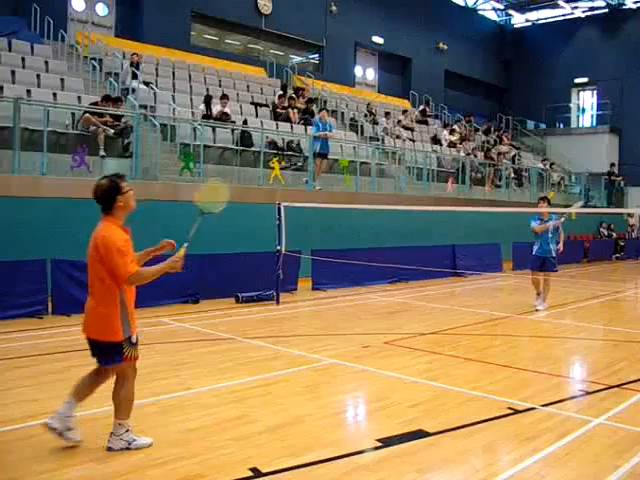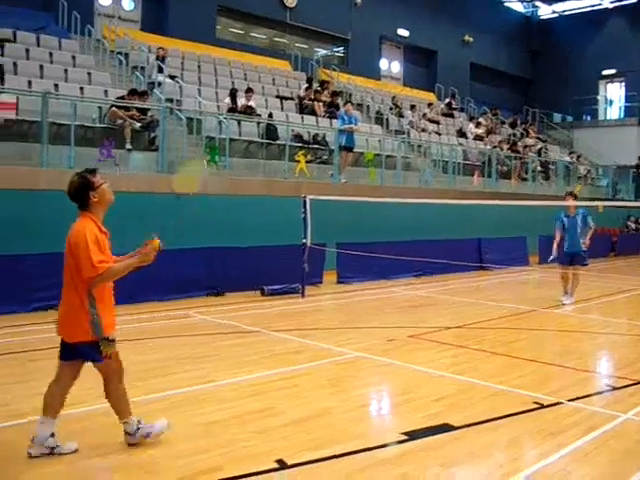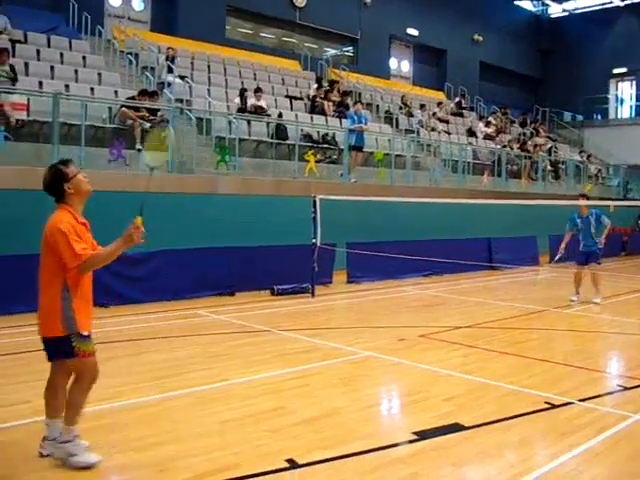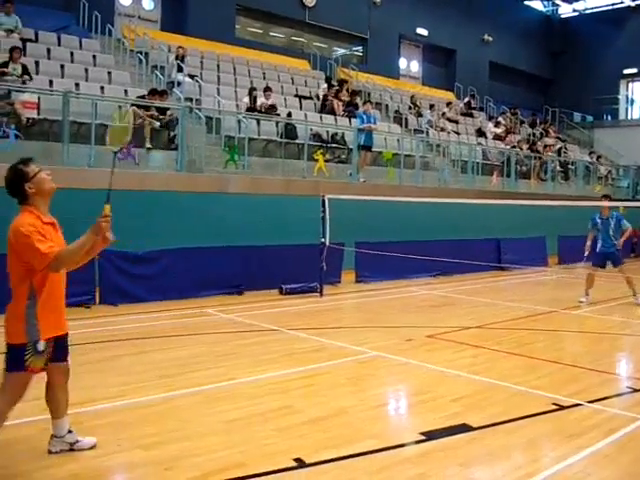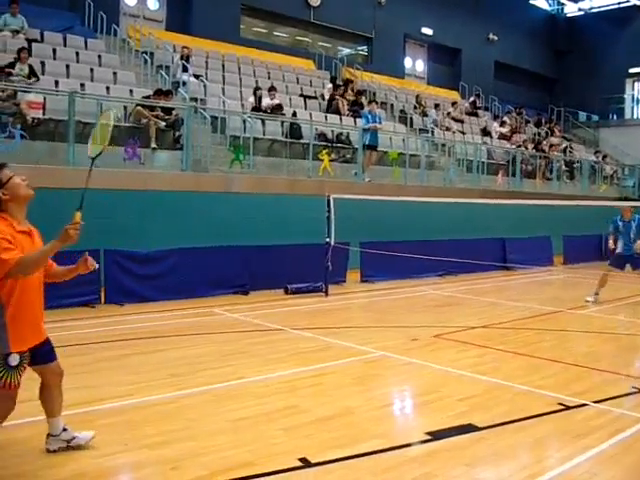
dt=0.2s
person 1, frame 1
left shoulder: (107, 231)
right shoulder: (112, 235)
left elbow: (125, 264)
right elbow: (132, 277)
left wrist: (154, 250)
right wrist: (167, 266)
left hip: (99, 318)
right hip: (114, 321)
left knee: (104, 371)
right knee: (127, 374)
left ankle: (63, 417)
right ankle: (120, 435)
person 1, frame 2
left shoulder: (92, 228)
right shoulder: (85, 231)
left elbow: (110, 264)
right elbow: (99, 275)
left wrist: (140, 252)
right wrist: (136, 261)
left hip: (77, 319)
right hip: (88, 320)
left knee: (65, 376)
right knee: (113, 373)
left ankle: (43, 439)
right ankle: (133, 429)
person 1, frame 3
left shoulder: (76, 221)
right shoulder: (62, 223)
left elbow: (95, 257)
right elbow: (85, 264)
left wrist: (126, 243)
right wrist: (121, 241)
left hip: (66, 315)
right hip: (65, 317)
left knee: (61, 374)
right knee: (87, 373)
left ankle: (53, 439)
right ankle: (65, 442)
person 1, frame 4
left shoulder: (48, 223)
right shoulder: (25, 225)
left elbow: (67, 262)
right elbow: (55, 264)
left wrist: (97, 245)
right wrist: (91, 236)
left hip: (51, 321)
right hip: (32, 323)
left knee: (60, 374)
left ankle: (62, 436)
person 1, frame 5
left shoulder: (30, 231)
left elbow: (49, 273)
left wrist: (78, 268)
right wrist: (58, 243)
left hip: (32, 329)
left knee: (53, 374)
left ankle: (58, 434)
